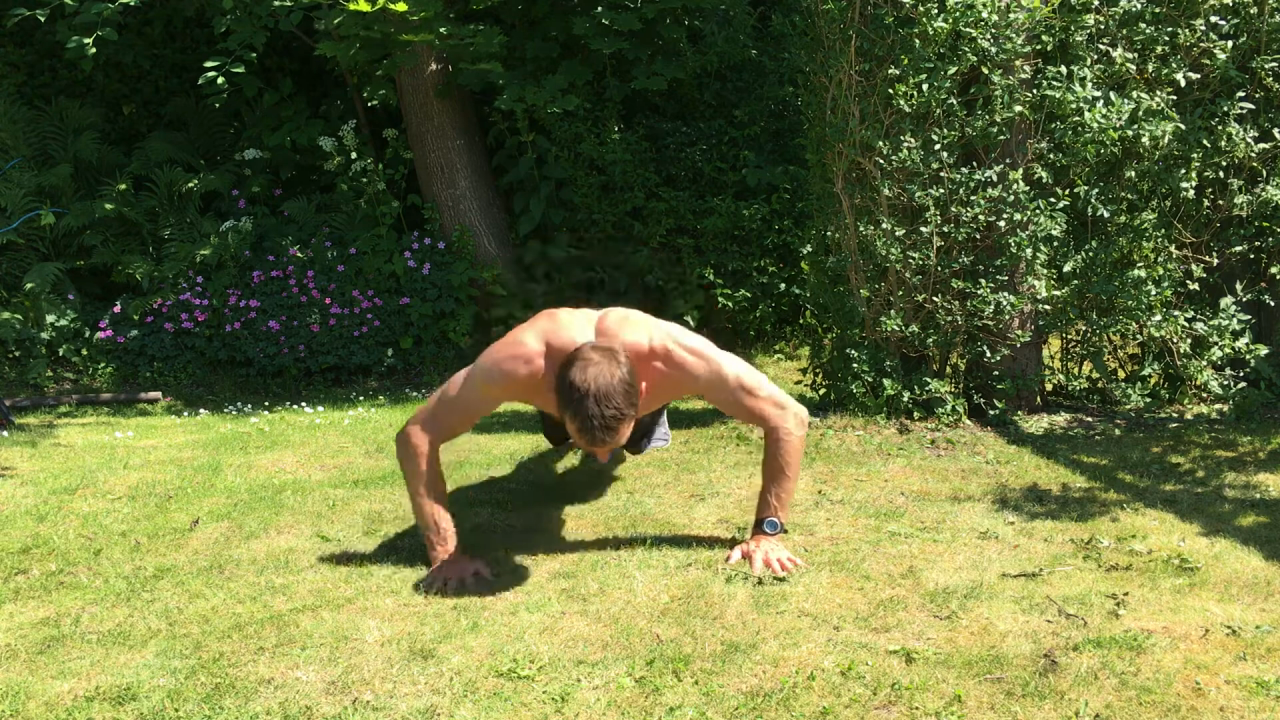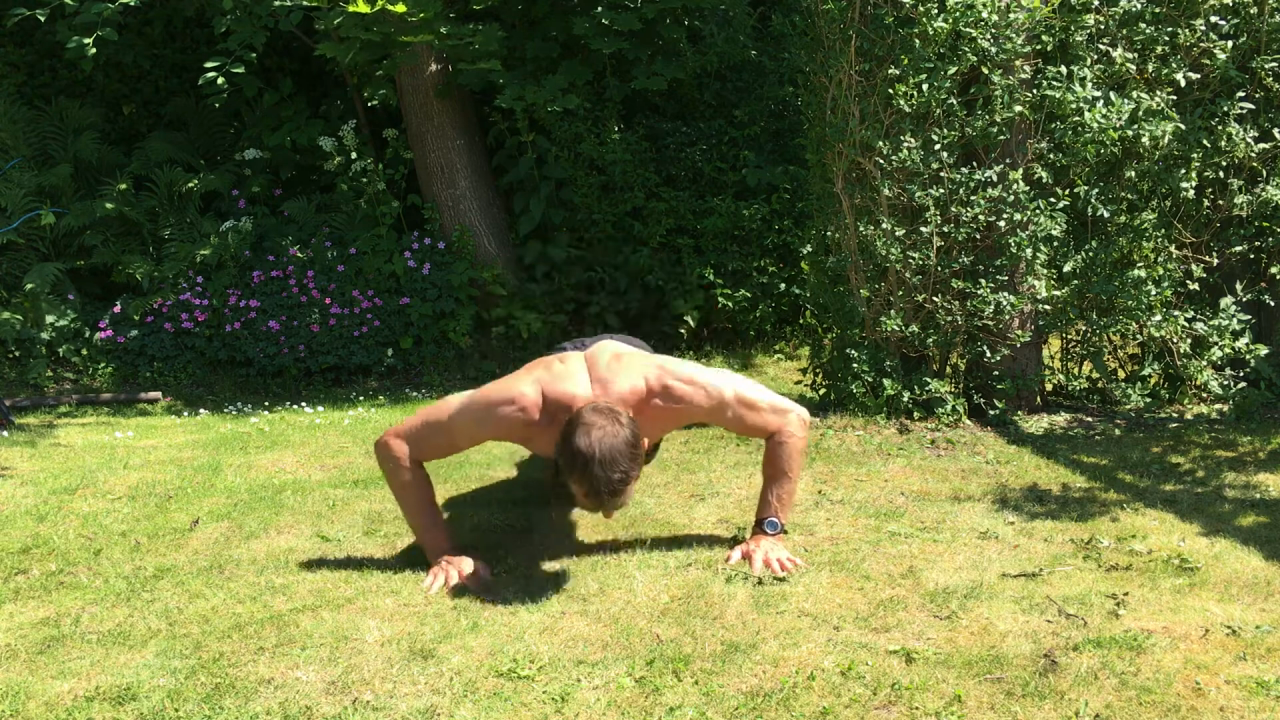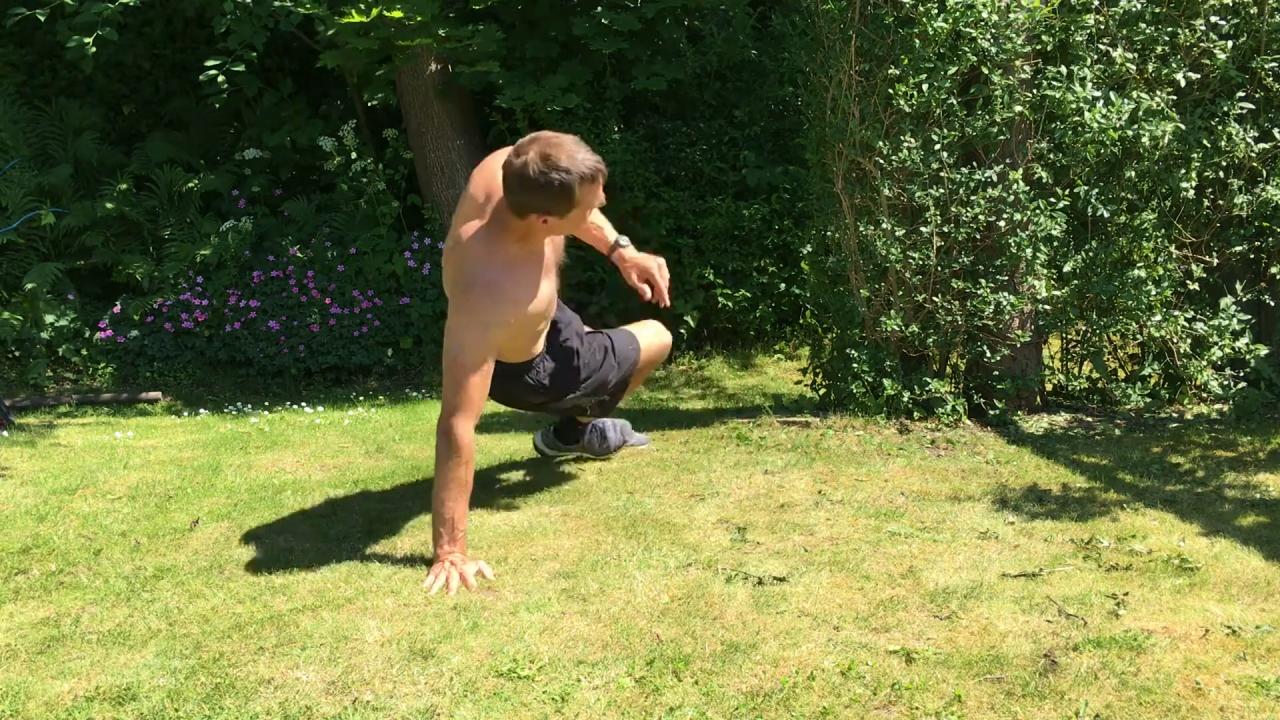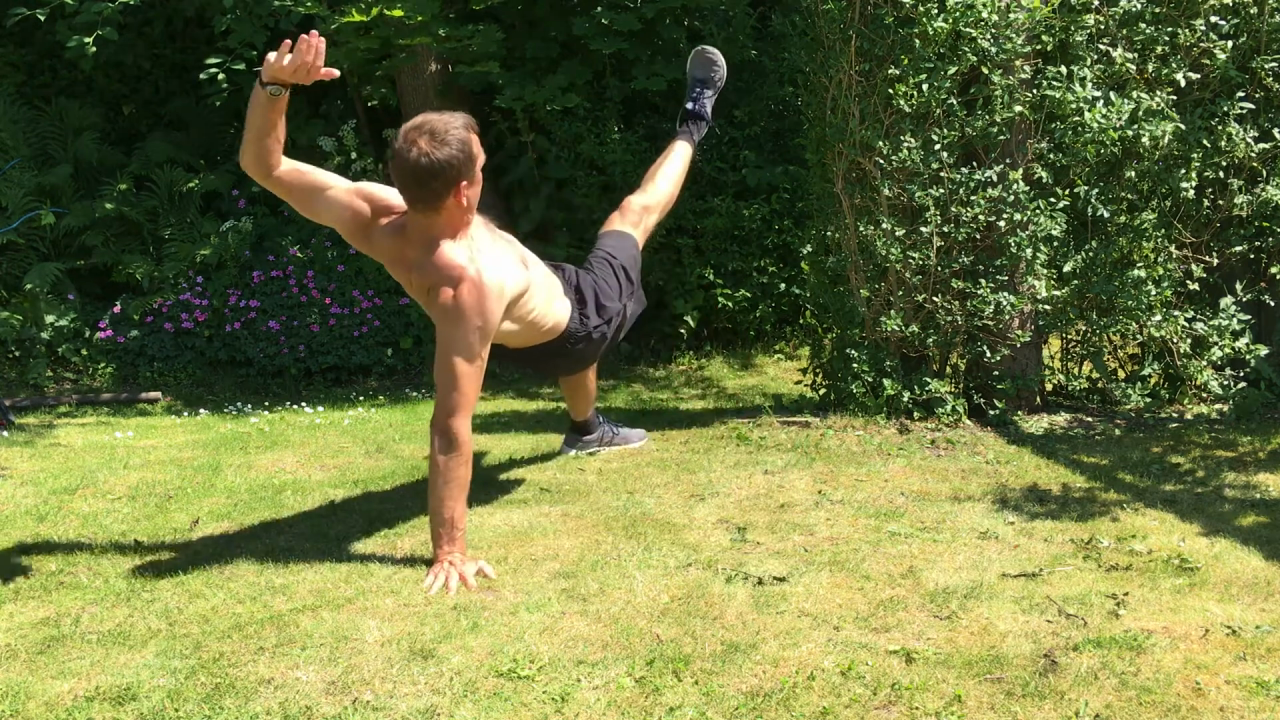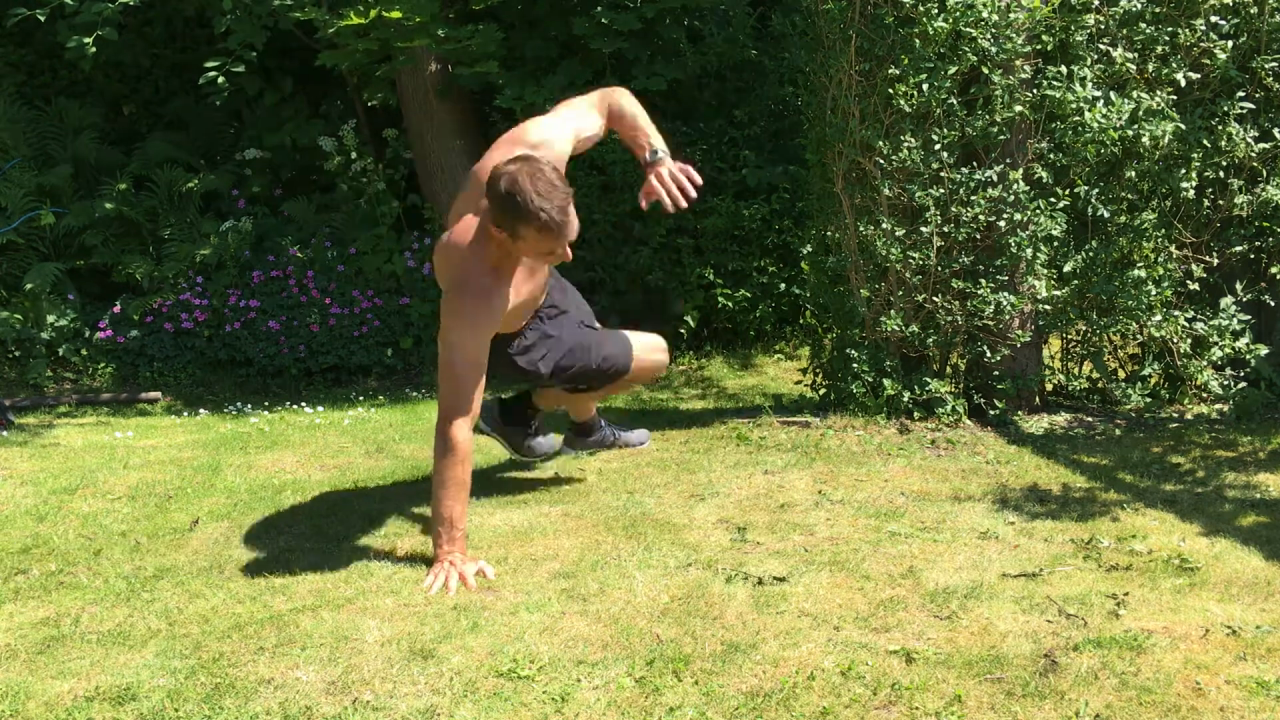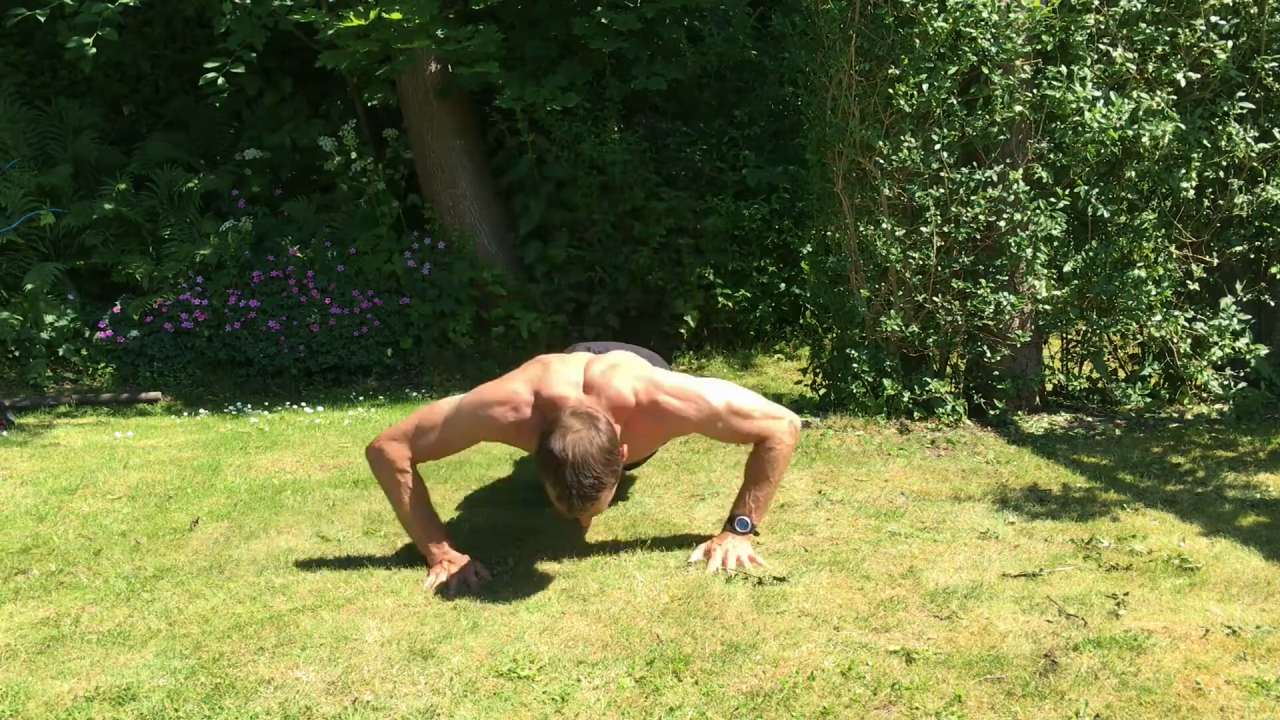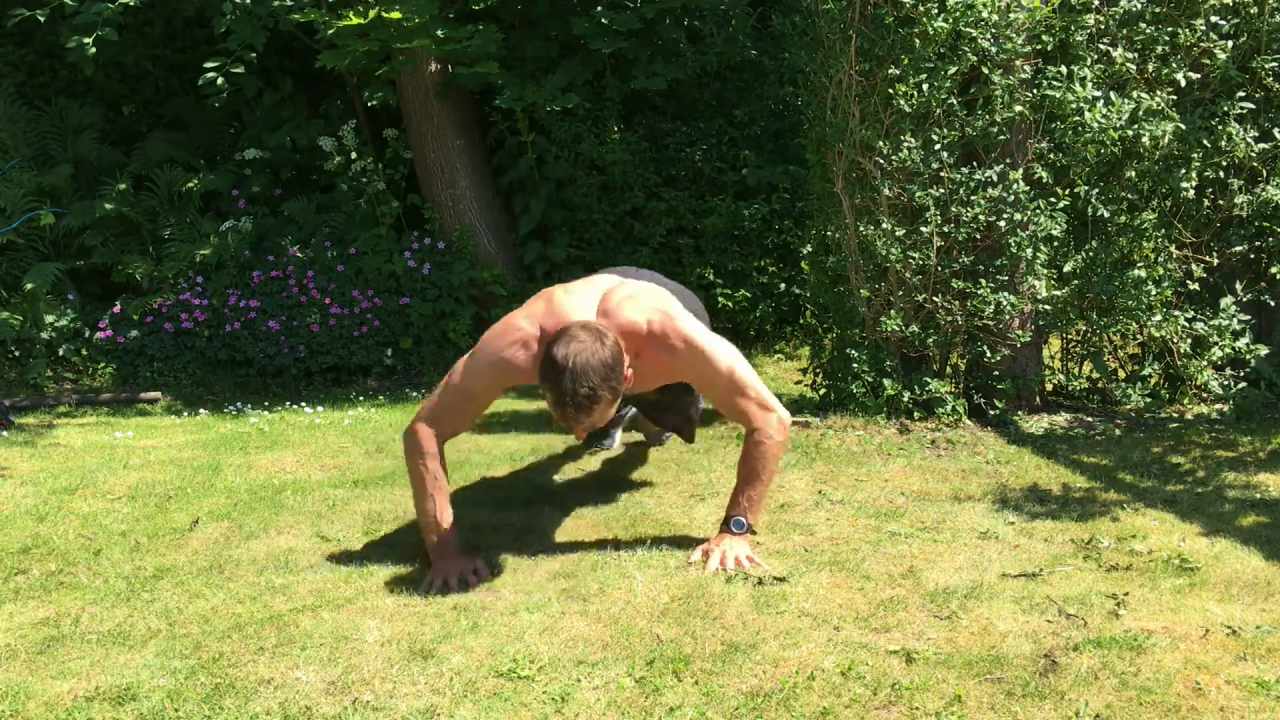
dt=0.7s
person 1, frame 1
left shoulder: (676, 358)
right shoulder: (519, 363)
left elbow: (790, 418)
right elbow: (415, 437)
left wrist: (767, 531)
right wrist: (444, 552)
right hip: (558, 381)
left knee: (641, 439)
left ankle: (652, 417)
person 1, frame 2
left shoulder: (676, 391)
right shoulder: (518, 407)
left elbow: (795, 420)
right elbow: (392, 445)
left wrist: (768, 530)
right wrist: (443, 554)
left hip: (624, 355)
person 1, frame 3
left shoulder: (505, 167)
right shoulder: (486, 290)
left elbow: (573, 206)
right elbow: (457, 424)
left wrist: (621, 250)
right wrist: (450, 552)
left hip: (540, 317)
right hip: (526, 368)
left knee: (591, 344)
right knee: (656, 340)
left ankle: (588, 425)
right ankle: (571, 431)
person 1, frame 4
left shoulder: (374, 214)
right shoulder: (468, 287)
left elbow: (264, 166)
right elbow: (451, 429)
left wrist: (276, 83)
right wrist: (449, 552)
left hip: (533, 341)
right hip: (578, 320)
right knee: (637, 210)
left ankle: (586, 430)
right ankle: (691, 127)
person 1, frame 5
left shoulder: (535, 148)
right shoulder: (474, 289)
left elbow: (614, 101)
right elbow: (455, 426)
left wrist: (655, 156)
right wrist: (450, 551)
left hip: (539, 288)
right hip: (513, 340)
left knee: (583, 337)
right knee: (653, 356)
left ankle: (586, 429)
right ankle: (521, 414)
person 1, frame 6
left shoulder: (656, 400)
right shoulder: (513, 411)
left elbow: (784, 428)
right elbow: (385, 449)
left wrist: (738, 529)
right wrist: (439, 551)
left hip: (630, 362)
left knee: (644, 445)
person 1, frame 7
left shoulder: (677, 339)
right shoulder: (515, 347)
left elbow: (771, 422)
right elbow: (423, 431)
left wrist: (736, 530)
right wrist: (444, 548)
right knee: (596, 418)
